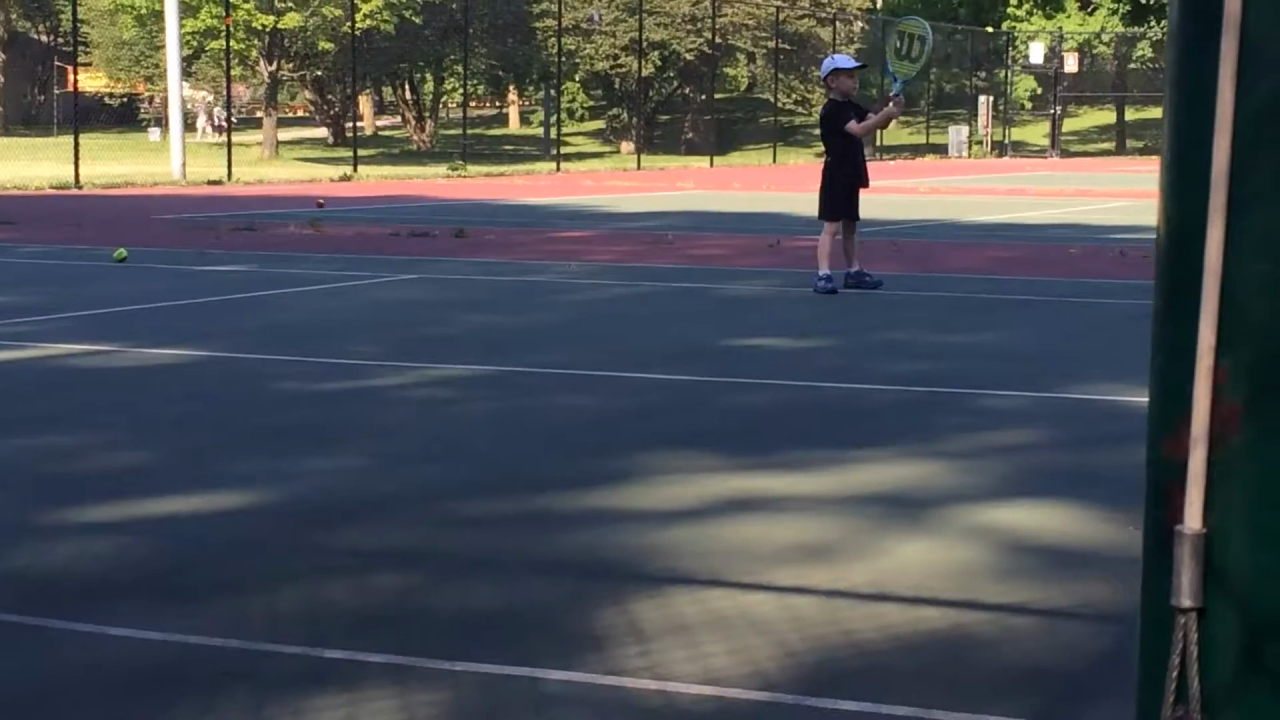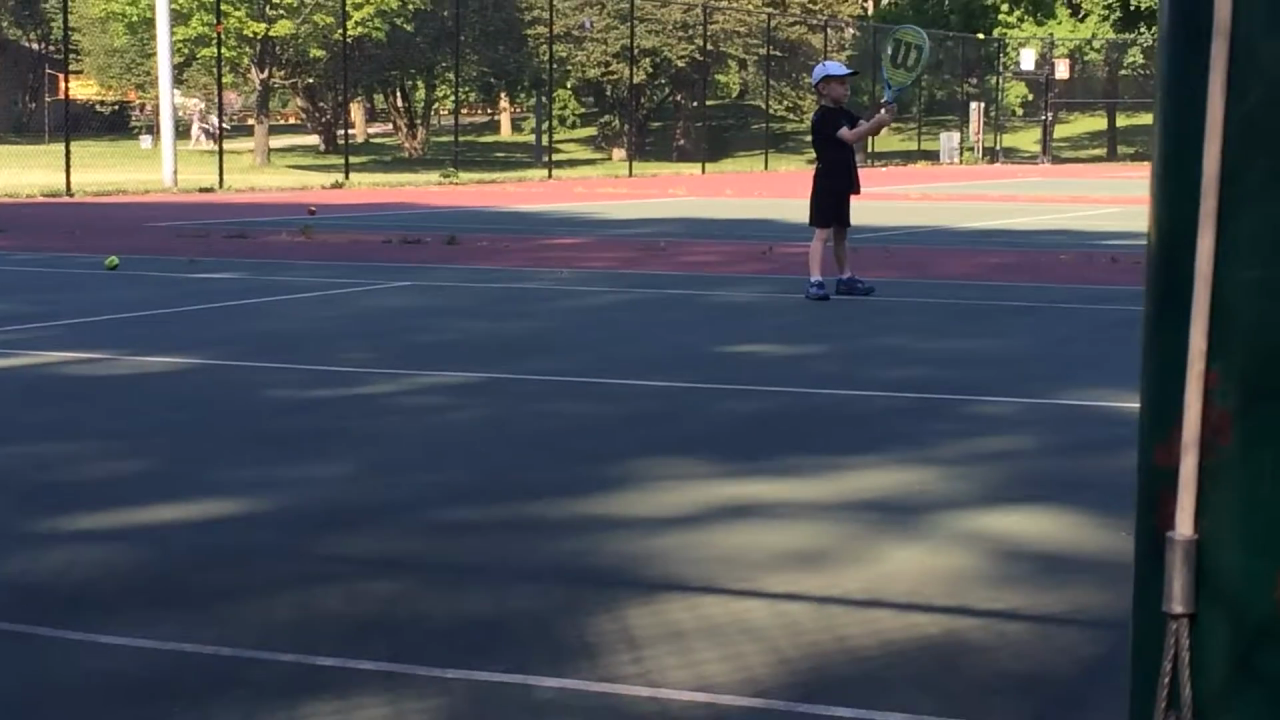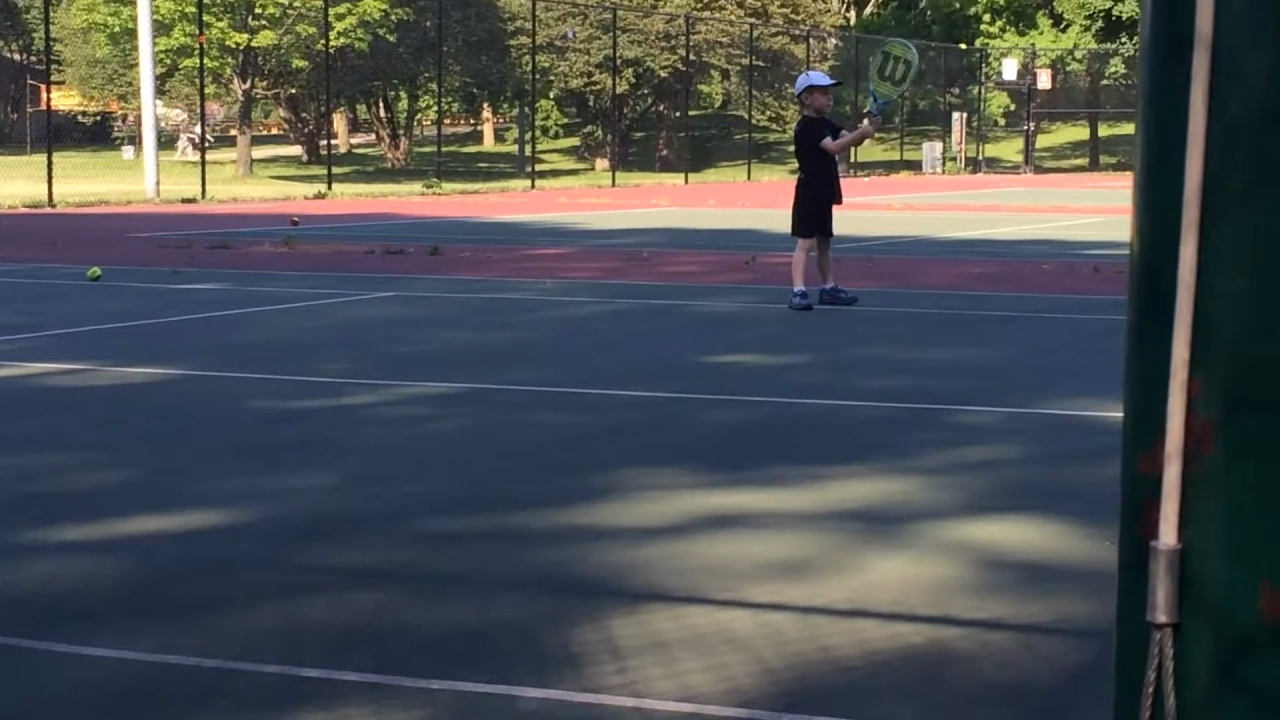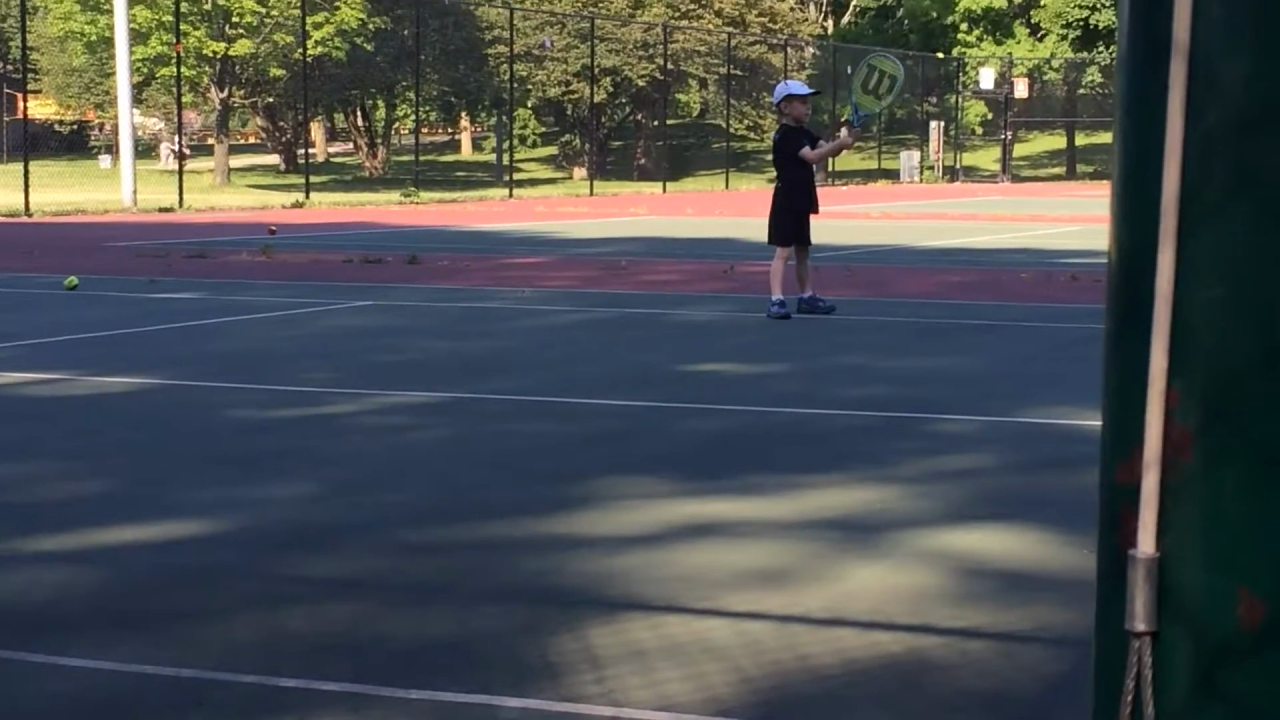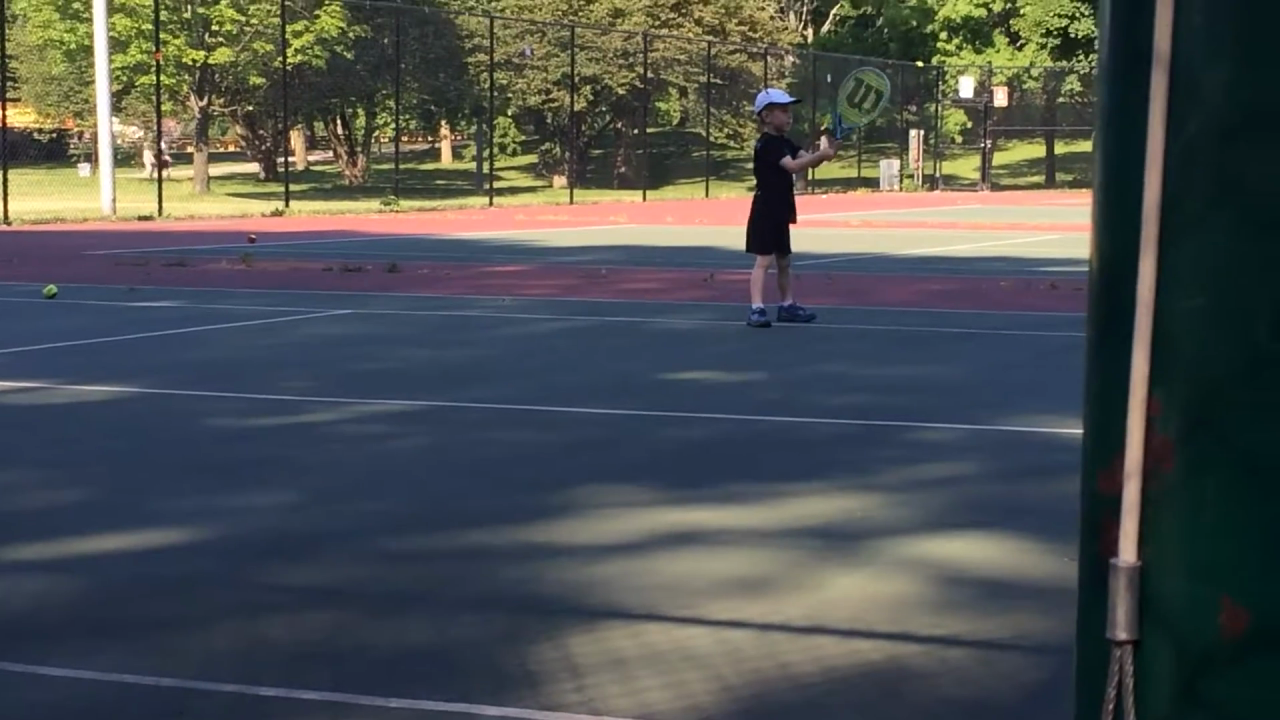
dt=0.1s
person 1, frame 1
left shoulder: (852, 106)
right shoulder: (831, 110)
left elbow: (878, 124)
right elbow: (859, 130)
left wrist: (891, 111)
right wrist: (885, 114)
left hip: (851, 177)
right hip: (836, 177)
left knee: (850, 226)
right knee: (832, 226)
left ankle: (853, 271)
right ankle: (823, 275)
person 1, frame 2
left shoulder: (843, 114)
right shoulder: (823, 116)
left elbow: (869, 130)
right elbow: (850, 137)
left wrist: (882, 120)
right wrist: (877, 121)
left hip: (842, 184)
right hip: (827, 184)
left knee: (841, 233)
right knee: (823, 233)
left ankle: (845, 278)
right ankle: (815, 282)
person 1, frame 3
left shoulder: (825, 123)
right shoulder: (806, 126)
left elbow: (851, 141)
right elbow: (834, 147)
left wrist: (866, 131)
right wrist: (861, 132)
left hip: (824, 194)
right hip: (809, 194)
left knee: (824, 242)
right knee: (805, 242)
left ankle: (828, 288)
right ankle: (798, 292)
person 1, frame 4
left shoulder: (802, 133)
right shoulder: (785, 135)
left elbow: (827, 150)
right elbow: (813, 157)
left wrist: (844, 142)
right wrist: (840, 143)
left hip: (801, 204)
right hip: (786, 203)
left knee: (803, 252)
right knee: (784, 252)
left ankle: (807, 297)
right ankle: (776, 301)
person 1, frame 5
left shoulder: (783, 142)
right shoulder: (767, 144)
left elbow: (808, 161)
right elbow: (794, 166)
left wrist: (825, 152)
right wrist: (821, 154)
left hip: (780, 212)
right hip: (765, 211)
left knee: (784, 261)
right knee: (764, 260)
left ankle: (787, 305)
right ankle: (756, 309)
